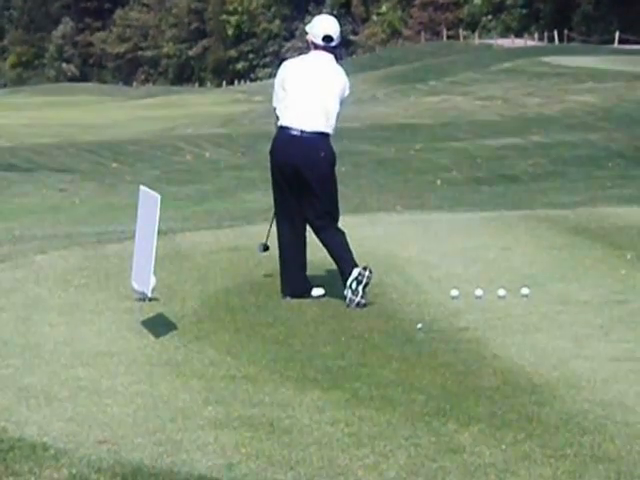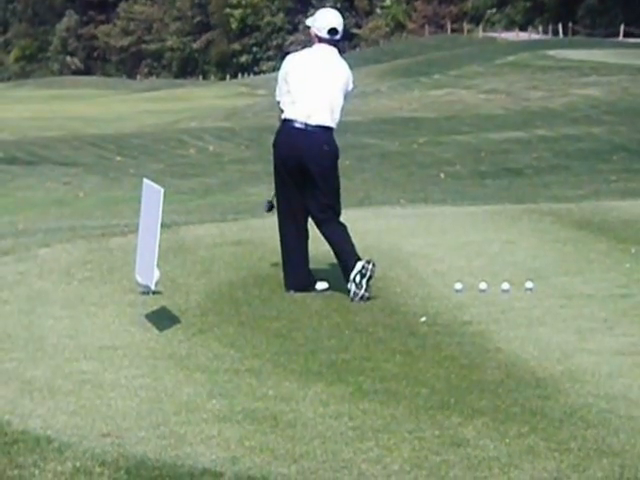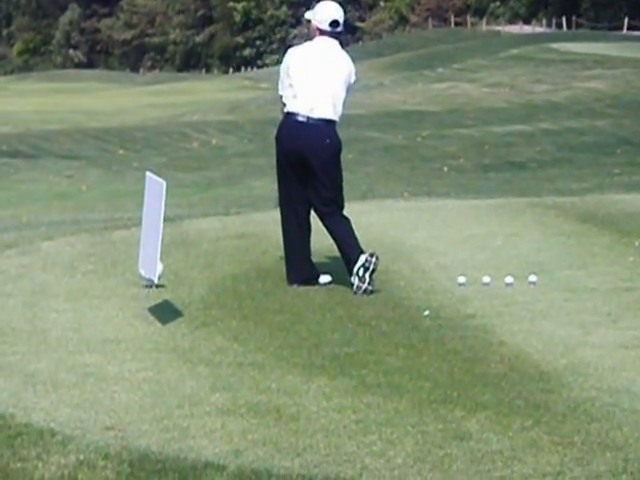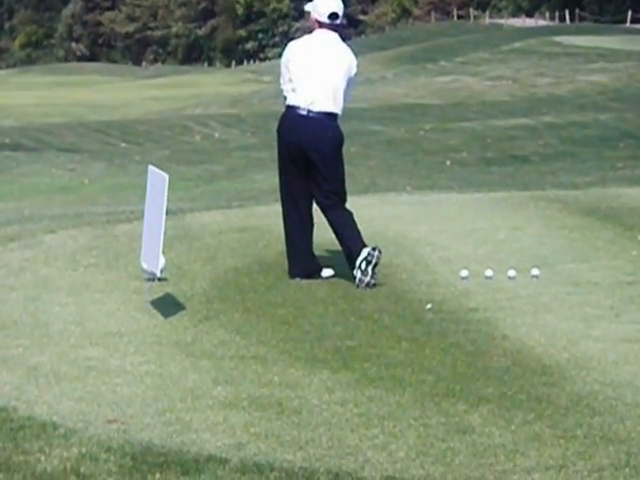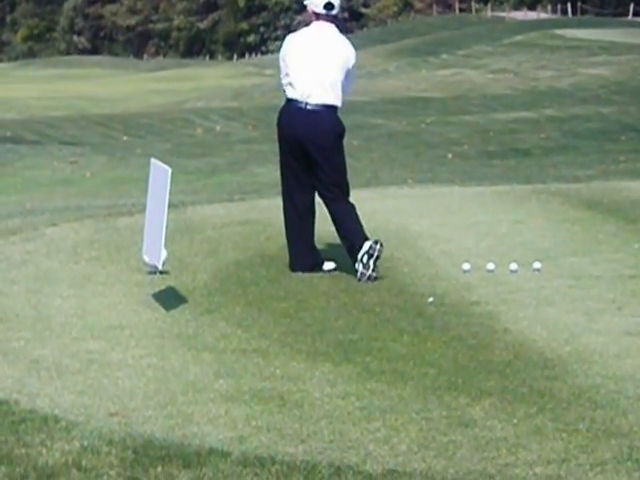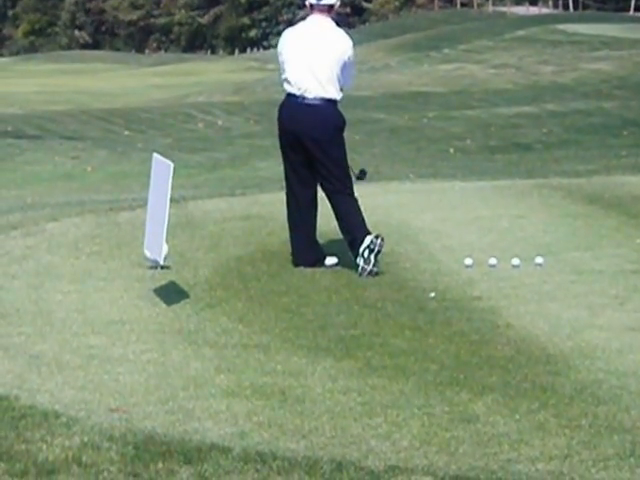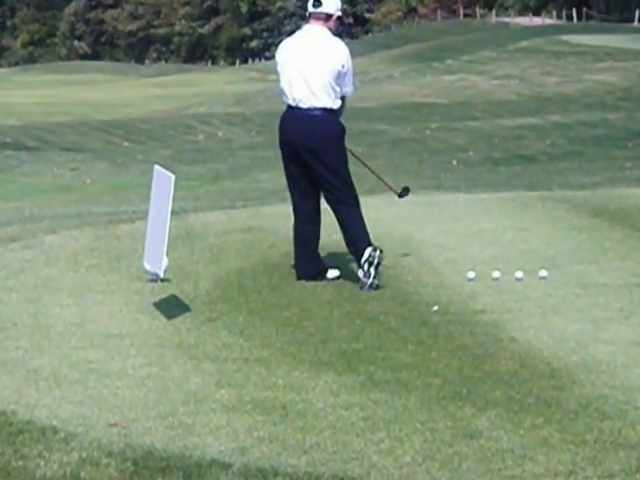
dt=0.4s
person 1, frame 1
left shoulder: (289, 67)
right shoulder: (340, 77)
left elbow: (278, 110)
right elbow: (333, 111)
left hip: (285, 144)
right hip: (317, 148)
left knee: (288, 217)
right knee: (323, 219)
left ankle: (294, 284)
right ankle: (351, 272)
person 1, frame 2
left shoulder: (293, 60)
right shoulder: (343, 70)
left elbow: (282, 103)
right elbow: (337, 108)
left hip: (289, 136)
right hip: (320, 141)
left knee: (291, 211)
right knee: (325, 212)
left ankle: (298, 278)
right ankle: (354, 266)
person 1, frame 3
left shoulder: (295, 53)
right shoulder: (345, 63)
left elbow: (284, 96)
right elbow: (340, 103)
left hip: (291, 130)
right hip: (322, 134)
left knee: (293, 204)
right knee: (329, 205)
left ankle: (300, 272)
right ankle: (357, 259)
person 1, frame 4
left shoulder: (295, 47)
right shoulder: (346, 56)
left elbow: (286, 88)
right elbow: (343, 98)
left hip: (292, 123)
right hip: (324, 128)
left knee: (295, 197)
right knee: (331, 198)
left ankle: (302, 265)
right ankle: (359, 253)
person 1, frame 5
left shoulder: (292, 41)
right shoulder: (345, 47)
left elbow: (285, 81)
right elbow: (344, 90)
left hip: (292, 117)
right hip: (324, 121)
left knee: (296, 190)
right knee: (334, 191)
left ankle: (303, 258)
right ankle: (361, 246)
person 1, frame 6
left shoulder: (289, 36)
right shoulder: (341, 40)
left elbow: (286, 75)
right elbow: (344, 83)
left hip: (291, 111)
right hip: (323, 115)
left knee: (299, 185)
right knee: (338, 185)
left ankle: (306, 253)
right ankle: (362, 241)
person 1, frame 7
left shoulder: (286, 46)
right shoulder: (337, 48)
left elbow: (288, 88)
right elbow: (344, 95)
left hip: (291, 123)
right hip: (322, 126)
left knee: (303, 198)
right knee: (342, 195)
left ankle: (308, 266)
right ankle: (364, 253)
